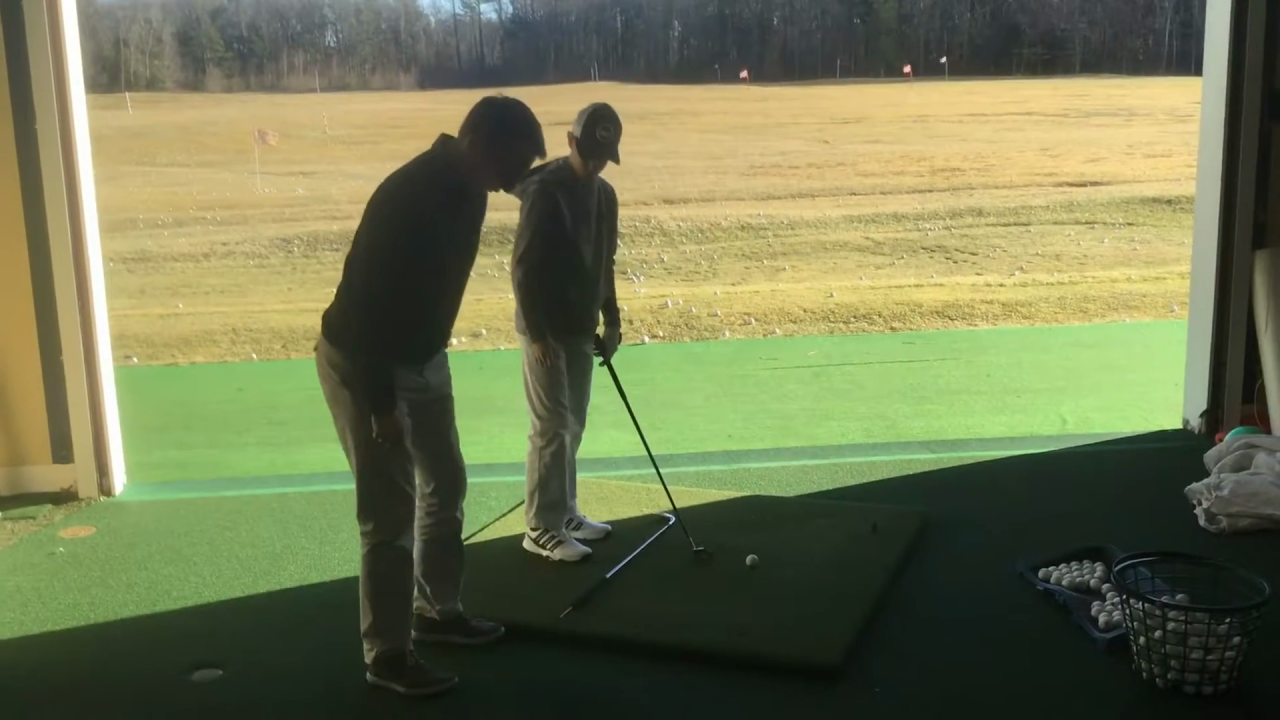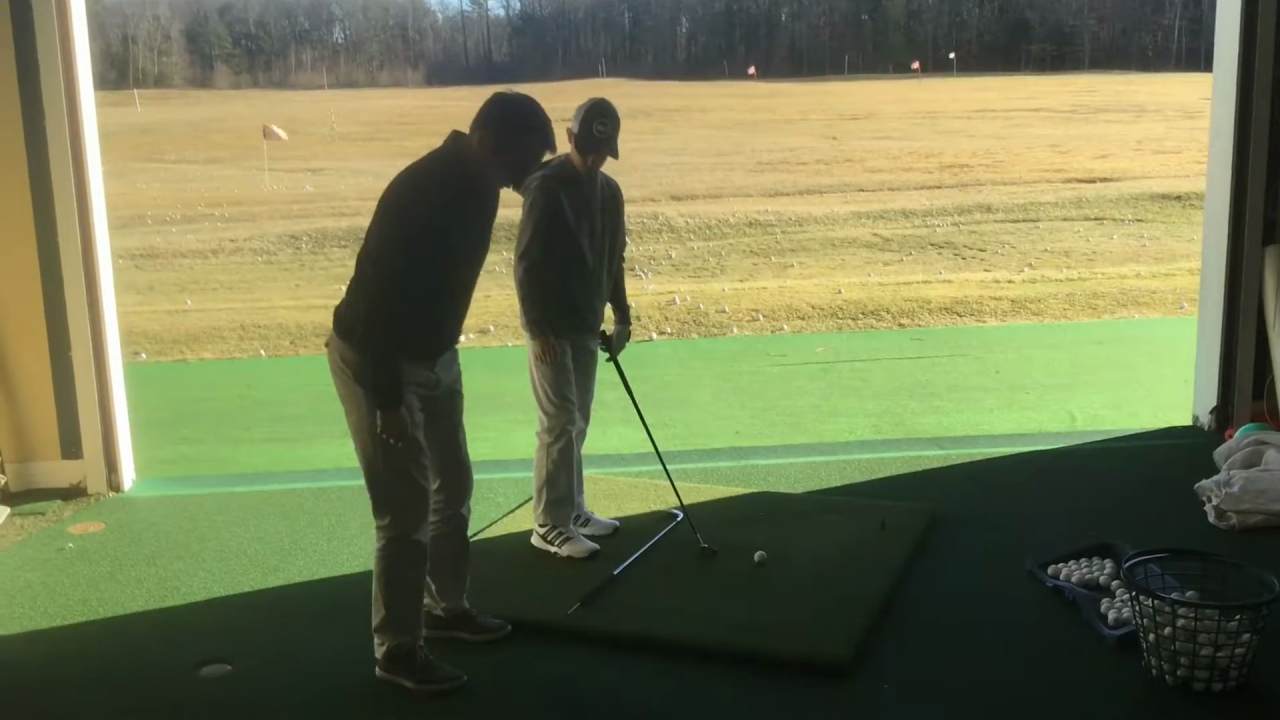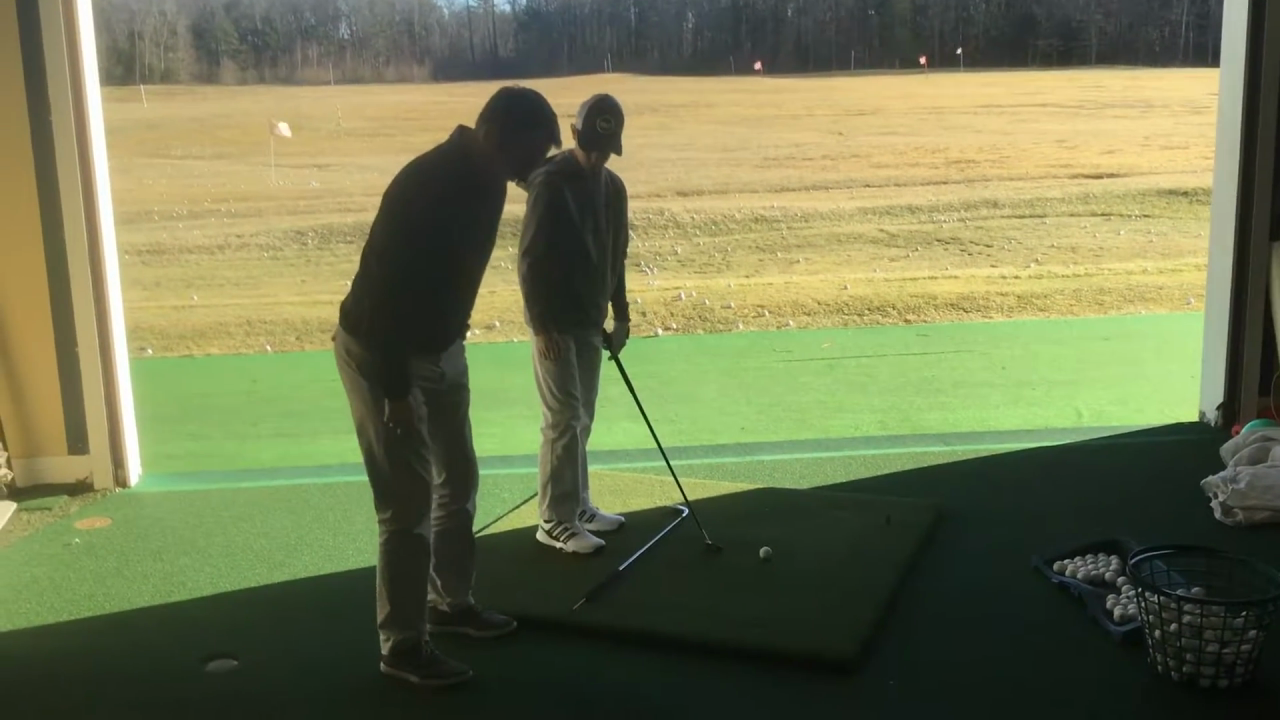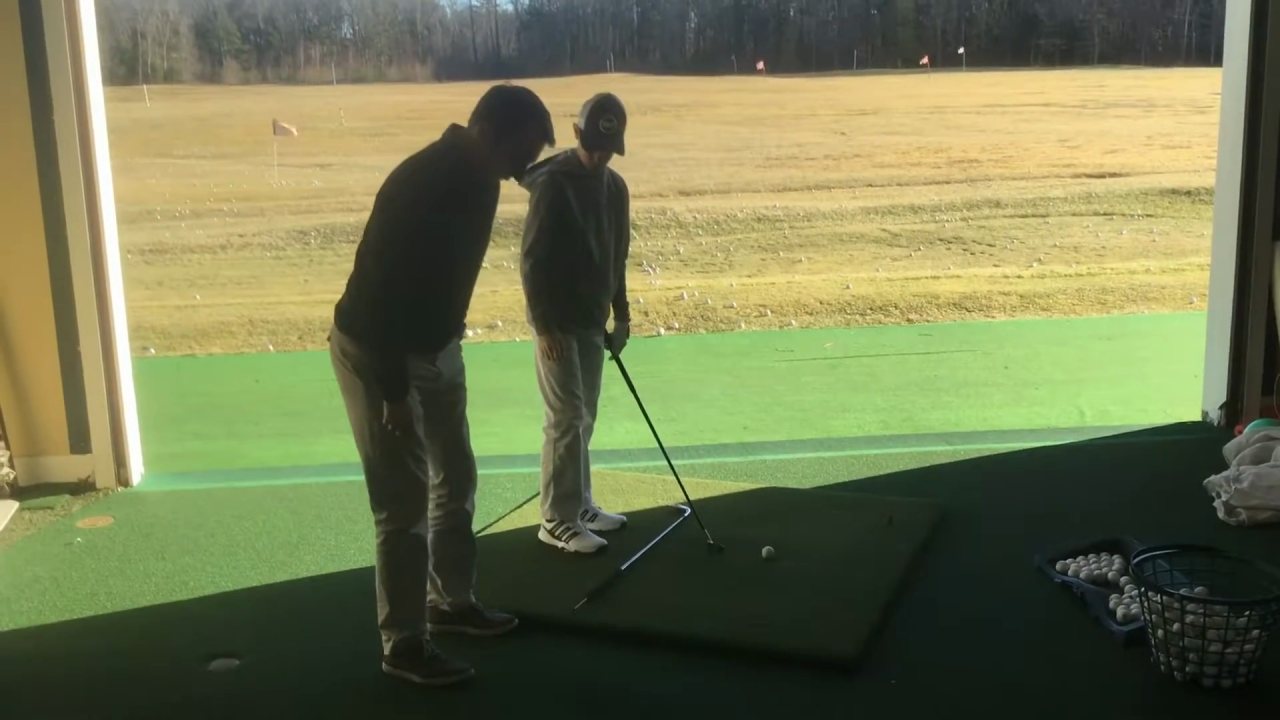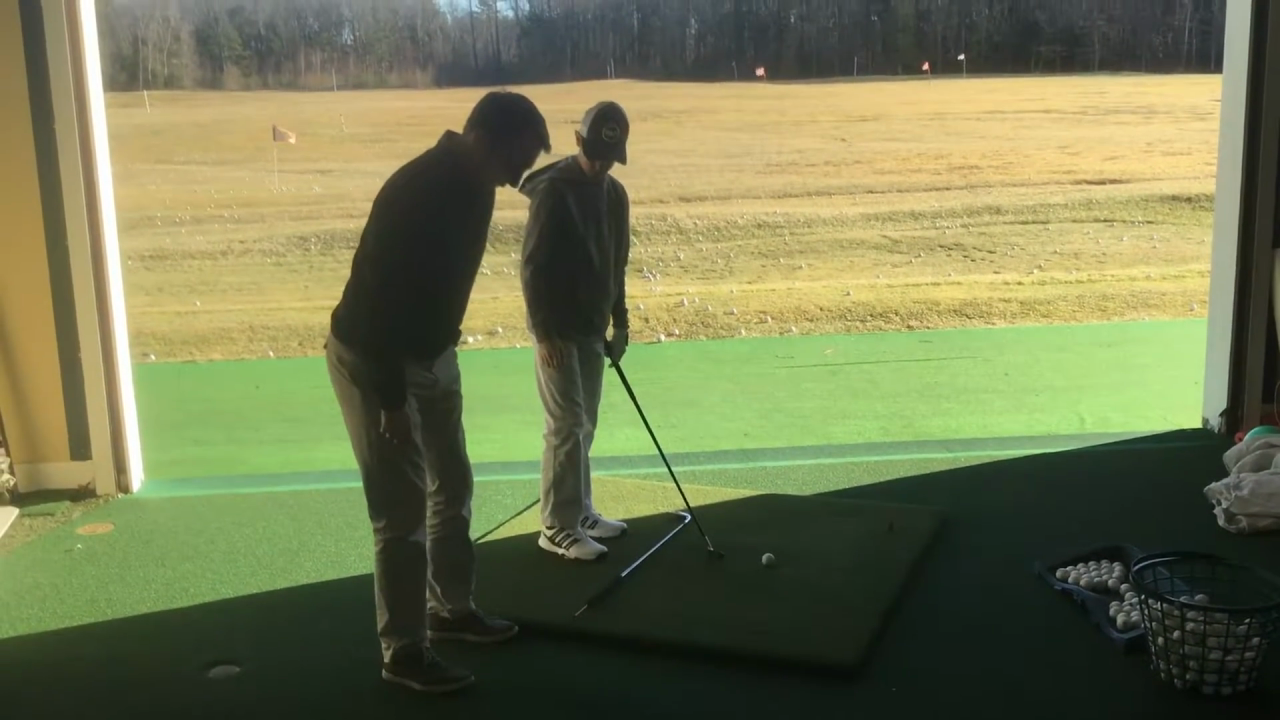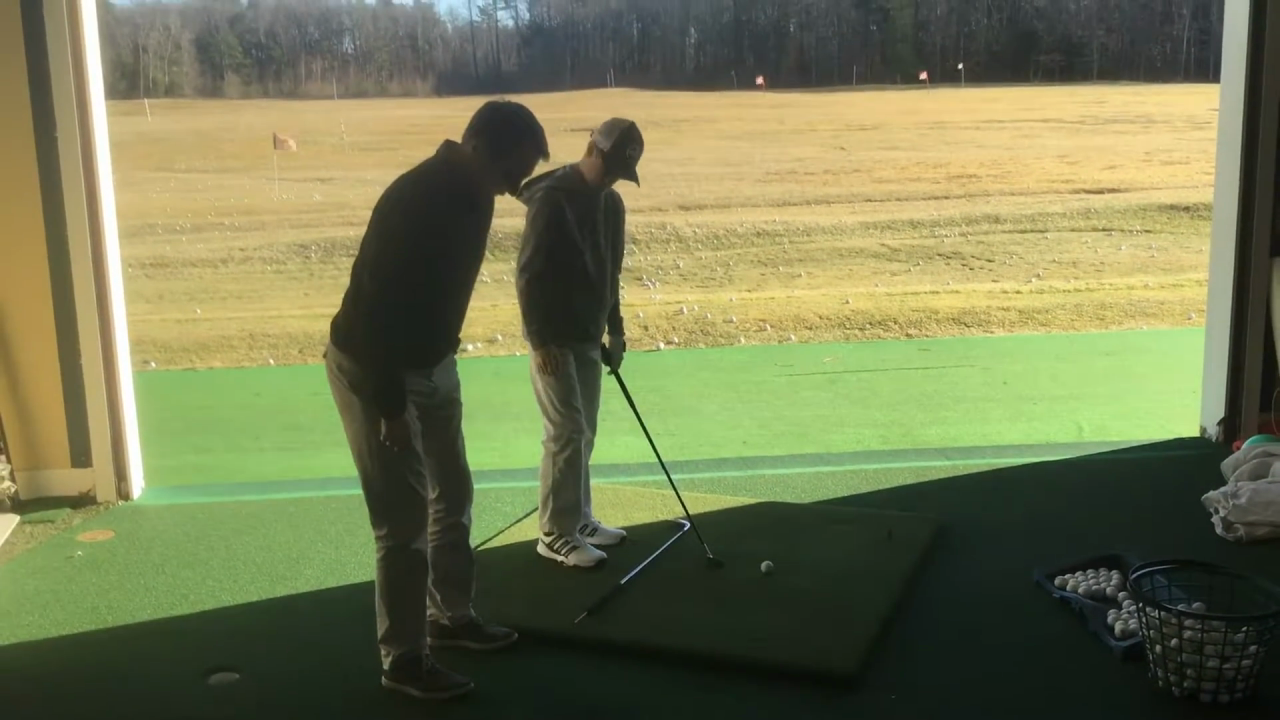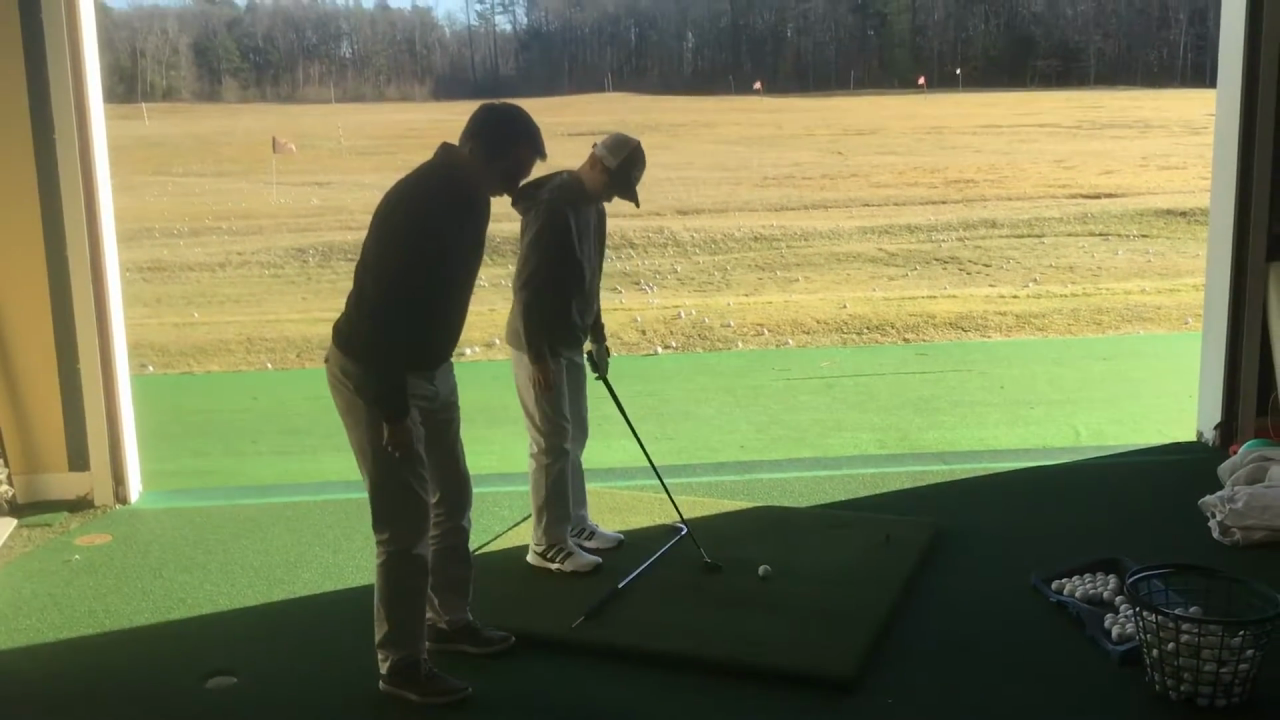
dt=0.3s
person 1, frame 1
left shoulder: (465, 191)
right shoulder: (408, 198)
right elbow: (366, 301)
right wrist: (381, 403)
left hip: (422, 358)
right hip: (364, 363)
left knee: (444, 483)
right knee: (389, 510)
left ankle: (437, 608)
right ankle: (385, 653)
person 1, frame 2
left shoulder: (477, 188)
right shoulder: (420, 194)
right elbow: (378, 297)
right wrist: (386, 399)
left hip: (434, 354)
right hip: (376, 358)
left knee: (451, 484)
right knee: (406, 505)
left ankle: (444, 606)
right ankle: (396, 649)
person 1, frame 3
left shoulder: (484, 183)
right shoulder: (425, 187)
right elbow: (384, 289)
right wrist: (395, 389)
left hip: (440, 348)
right hip: (382, 352)
left knee: (457, 479)
right knee: (409, 499)
left ankle: (450, 602)
right ankle: (401, 644)
person 1, frame 4
left shoulder: (478, 181)
right shoulder: (419, 186)
right elbow: (381, 292)
right wrist: (394, 391)
left hip: (437, 348)
right hip: (378, 352)
left knee: (455, 479)
right knee: (404, 498)
left ankle: (451, 601)
right ankle: (403, 643)
person 1, frame 5
left shoulder: (472, 188)
right shoulder: (415, 194)
right elbow: (377, 299)
right wrist: (391, 399)
left hip: (432, 355)
right hip: (374, 359)
left knee: (451, 487)
right knee: (403, 507)
left ankle: (451, 608)
right ankle: (403, 650)
person 1, frame 6
left shoulder: (471, 196)
right shoulder: (414, 203)
right elbow: (377, 310)
right wrist: (391, 407)
left hip: (431, 363)
right hip: (373, 368)
left knee: (452, 494)
right knee: (405, 514)
left ankle: (451, 616)
right ankle: (403, 657)
person 1, frame 7
left shoulder: (469, 199)
right shoulder: (416, 205)
right elbow: (381, 313)
right wrist: (394, 411)
left hip: (429, 367)
right hip: (375, 371)
left knee: (451, 497)
right knee: (407, 519)
left ankle: (448, 620)
right ankle: (400, 662)
person 2, frame 1
left shoulder: (604, 195)
right shoulder: (544, 192)
right elbow: (524, 268)
left wrist: (610, 321)
right wrist: (538, 334)
left hip: (581, 329)
right hip: (546, 330)
left knee: (572, 425)
right knee: (551, 428)
left ankle: (565, 513)
right ankle: (542, 528)
person 2, frame 2
left shoulder: (609, 191)
right shoulder: (545, 189)
right elbow: (526, 264)
left wrist: (621, 315)
right wrist: (536, 329)
left hip: (586, 324)
right hip: (551, 326)
left knee: (577, 422)
right knee: (558, 424)
left ankle: (573, 510)
right ankle: (550, 525)
person 2, frame 3
left shoulder: (613, 187)
right shoulder: (550, 185)
right elbow: (531, 261)
left wrist: (620, 313)
right wrist: (540, 325)
left hip: (591, 320)
right hip: (556, 322)
left knee: (582, 418)
right knee: (563, 419)
left ankle: (577, 505)
right ankle: (555, 520)
person 2, frame 4
left shoulder: (615, 187)
right shoulder: (552, 184)
right elbow: (533, 261)
left wrist: (620, 314)
right wrist: (544, 326)
left hip: (593, 320)
right hip: (558, 322)
left knee: (584, 417)
right knee: (566, 419)
left ankle: (580, 505)
right ankle: (557, 520)
person 2, frame 5
left shoulder: (615, 194)
right shoulder: (553, 191)
right elbow: (534, 268)
left wrist: (619, 321)
right wrist: (544, 333)
left hip: (593, 328)
right hip: (559, 330)
left knee: (584, 425)
right knee: (566, 426)
left ankle: (580, 512)
right ankle: (557, 527)
person 2, frame 6
left shoulder: (611, 203)
right shoulder: (550, 199)
right elbow: (528, 274)
left wrist: (615, 329)
right wrist: (541, 341)
left hip: (586, 335)
right hip: (554, 337)
left knee: (583, 432)
right knee: (565, 433)
left ankle: (578, 520)
right ankle: (556, 533)
person 2, frame 7
left shoulder: (593, 209)
right shoulder: (550, 208)
right elbow: (527, 287)
left wrist: (597, 337)
right wrist: (538, 355)
left hip: (569, 341)
right hip: (541, 346)
left knee: (574, 436)
right knee: (553, 442)
left ankle: (574, 525)
right ankle: (548, 543)
